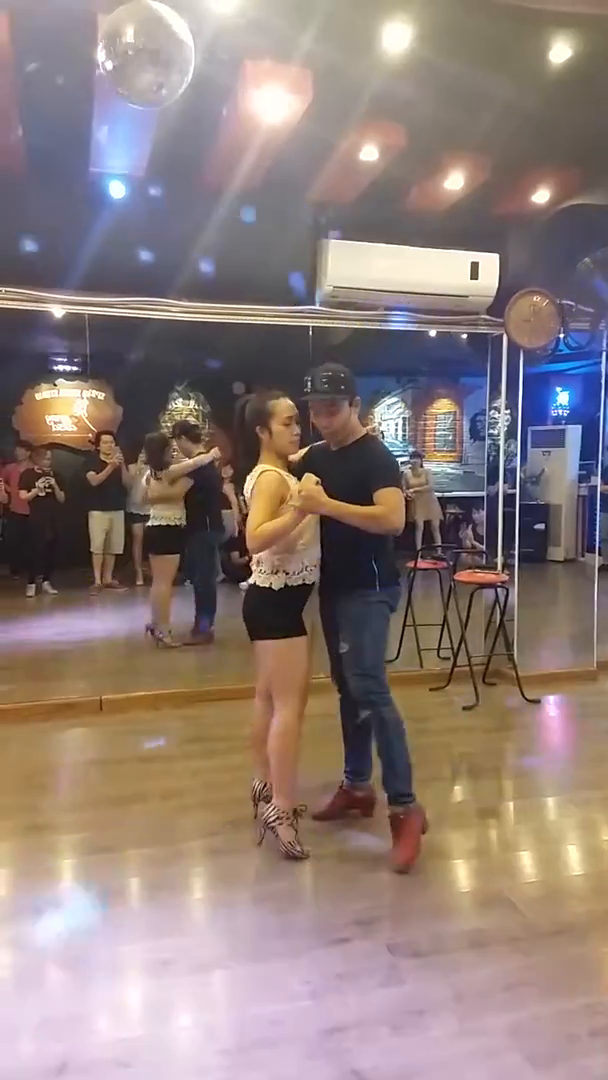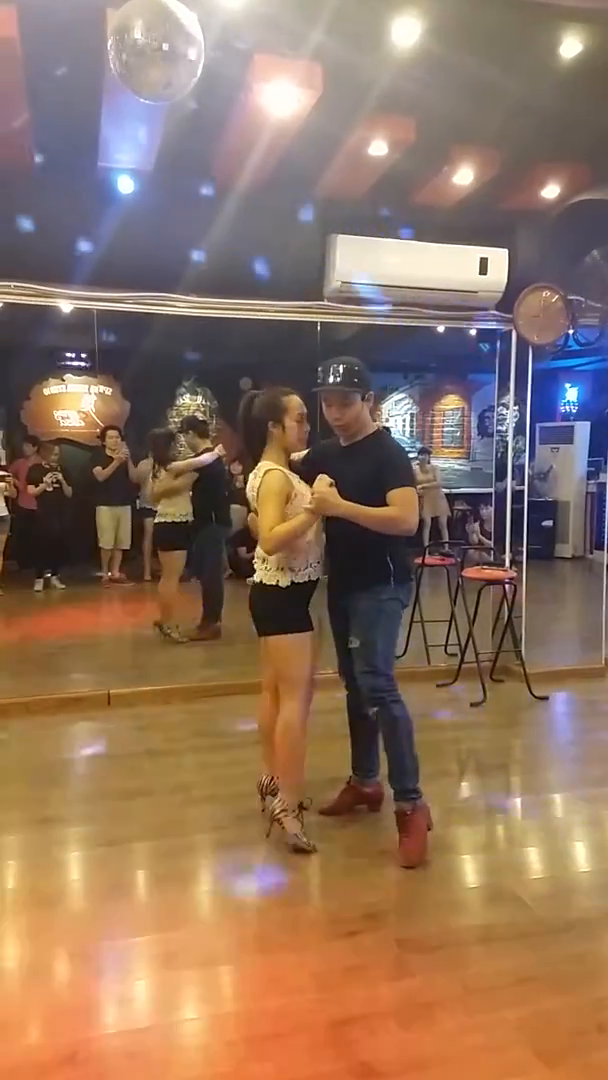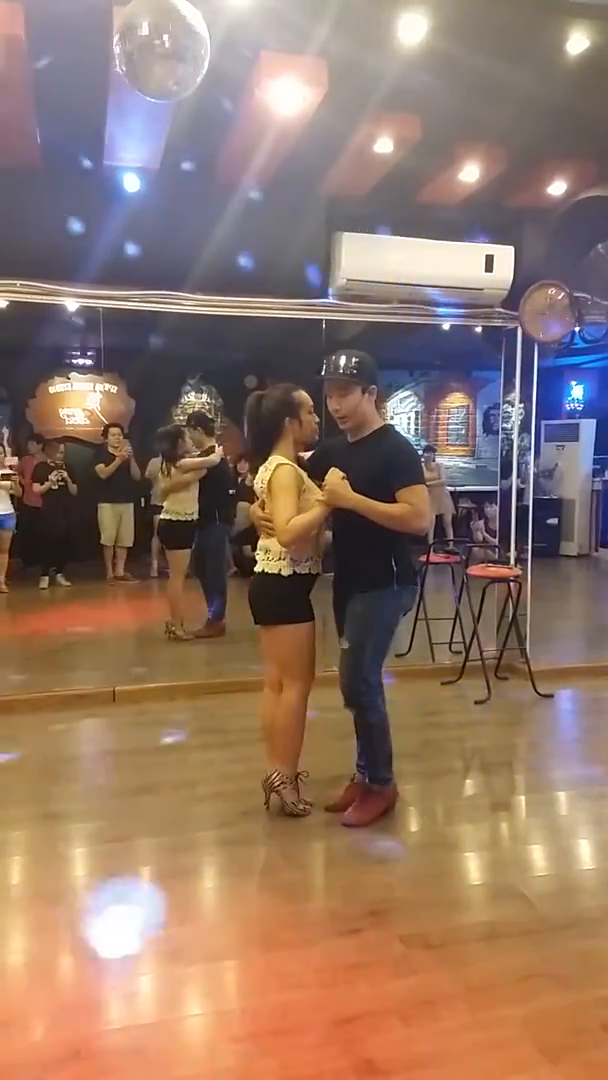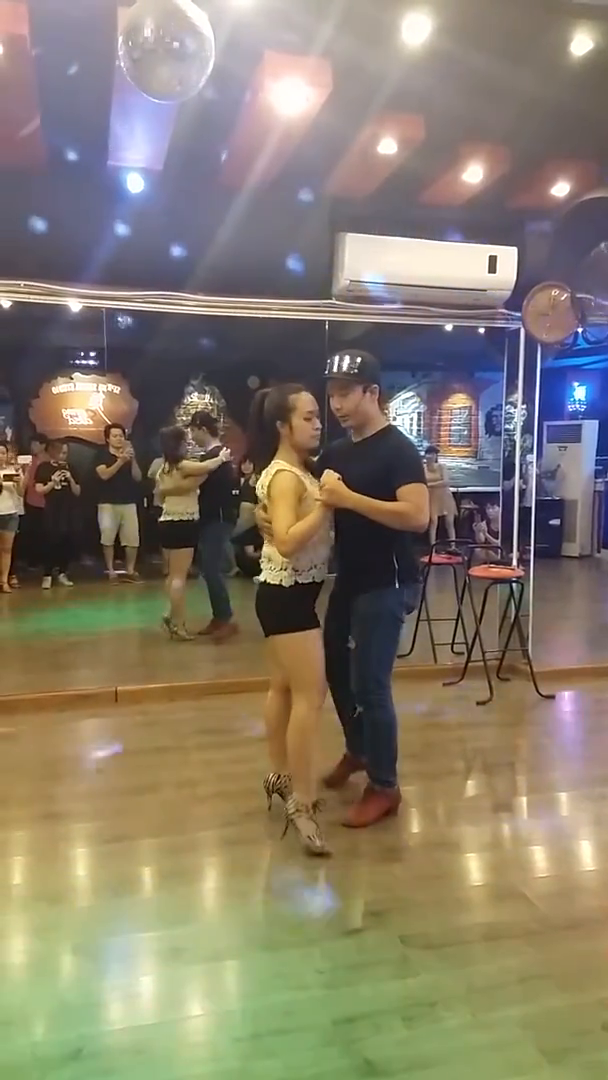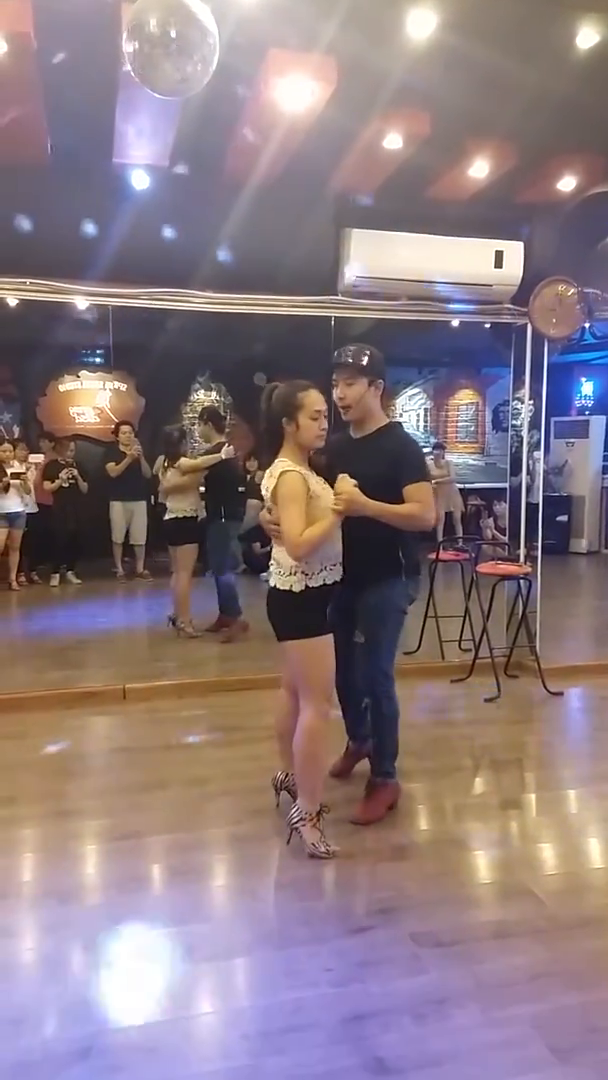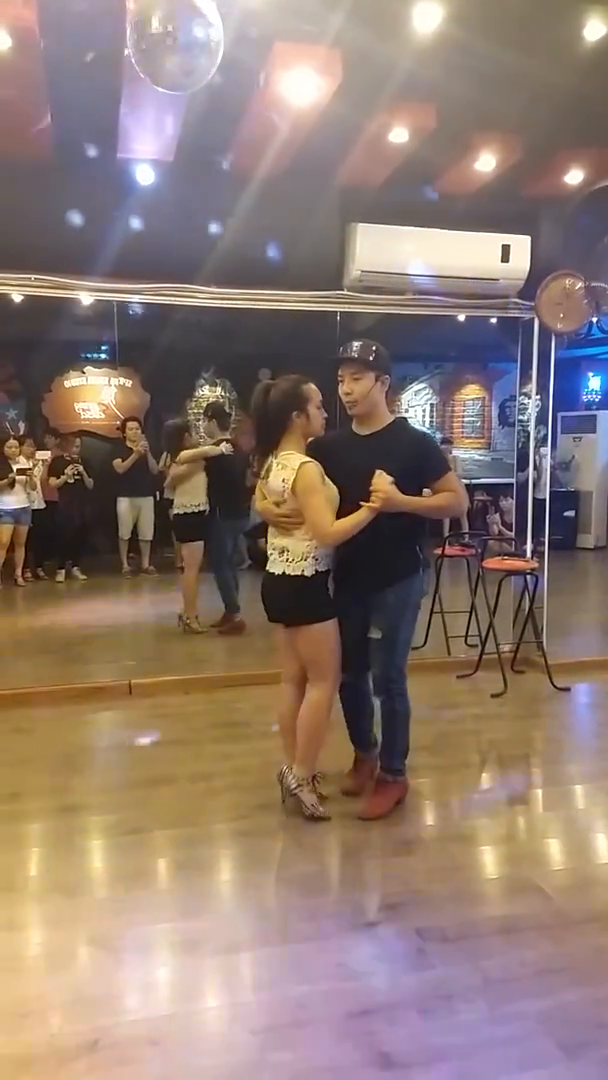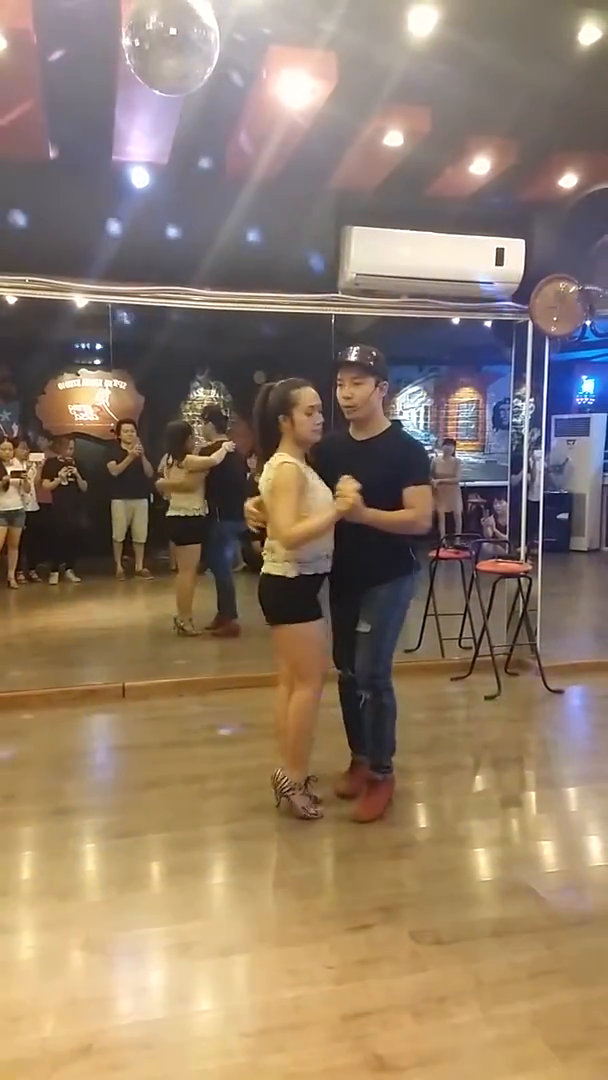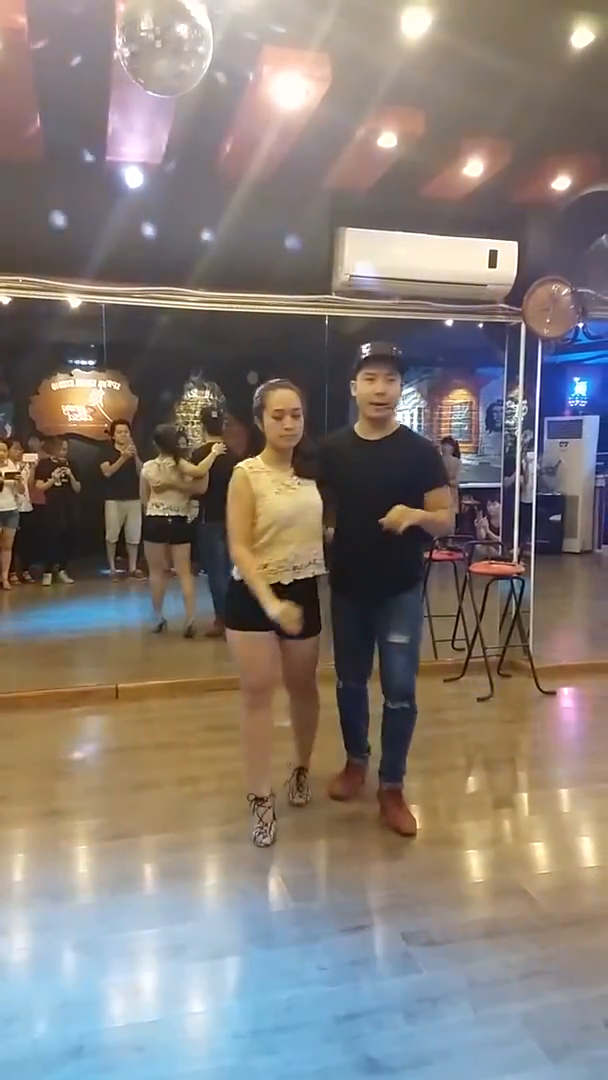
dt=0.4s
person 1, frame 1
left shoulder: (375, 457)
right shoulder: (315, 458)
left elbow: (393, 519)
left wrist: (326, 504)
left hip: (370, 588)
right hip: (334, 587)
left knee: (369, 691)
right knee: (346, 687)
left ankle: (405, 808)
right ankle: (357, 784)
person 1, frame 2
left shoulder: (388, 453)
right shoulder: (322, 454)
left elbow: (406, 521)
left wrist: (340, 507)
left hip: (381, 585)
right hip: (342, 584)
left knee: (378, 688)
right knee: (355, 684)
left ankle: (411, 805)
right ankle: (364, 780)
person 1, frame 3
left shoulder: (396, 450)
right shoulder: (331, 452)
left elbow: (419, 519)
left wrist: (352, 499)
right wrist: (260, 509)
left hip: (384, 585)
right hip: (348, 581)
left knee: (357, 683)
right knee: (361, 682)
left ankle: (382, 785)
right ankle: (365, 775)
person 1, frame 4
left shoulder: (398, 451)
right shoulder: (338, 452)
left elbow: (418, 517)
left wrist: (350, 499)
left hip: (386, 584)
right hip: (348, 579)
left knee: (370, 683)
right knee: (335, 667)
left ankle: (384, 786)
right ankle: (358, 750)
person 1, frame 5
left shoulder: (399, 446)
right shoulder: (335, 448)
left elbow: (426, 516)
left wrist: (365, 506)
right wrist: (275, 517)
left hip: (387, 578)
right hip: (345, 575)
left knee: (373, 675)
right knee: (340, 666)
left ankle: (385, 781)
right ankle: (359, 739)
person 1, frame 6
left shoulder: (413, 443)
right shoulder: (330, 446)
left elbow: (457, 501)
left wrist: (401, 502)
right wrist: (267, 507)
left hip: (397, 579)
right hip: (348, 576)
left knee: (388, 677)
right knee: (348, 672)
left ankle: (393, 775)
right ankle: (365, 754)
person 1, frame 7
left shoulder: (406, 449)
right shoulder: (329, 448)
left elbow: (420, 519)
left wrist: (362, 513)
right wrist: (256, 507)
left hip: (389, 578)
right hip: (343, 576)
left knee: (372, 673)
right knee: (348, 671)
left ankle: (382, 774)
right ankle: (360, 758)
person 1, frame 8
left shoulder: (419, 451)
right shoulder: (332, 450)
left elbow: (446, 519)
left wrist: (414, 515)
left hip: (401, 588)
right hip: (347, 585)
left knee: (399, 689)
right knee: (349, 680)
left ankle: (392, 787)
right ankle: (356, 760)
person 2, frame 1
left shoulder: (280, 473)
right shoulder: (269, 478)
right elbow: (254, 540)
right wrist: (300, 510)
left hip: (274, 597)
right hip: (276, 599)
left knee: (268, 695)
right knee: (290, 703)
left ankle: (264, 786)
right ankle: (280, 810)
person 2, frame 2
left shoulder: (282, 469)
right shoulder: (273, 476)
right elbow: (269, 540)
right wrist: (313, 510)
left hip: (280, 592)
right hip: (282, 594)
left knee: (275, 691)
right knee: (296, 697)
left ankle: (272, 780)
right ankle: (287, 805)
person 2, frame 3
left shoulder: (279, 466)
right shoulder: (285, 471)
right elbow: (287, 533)
right wrist: (328, 502)
left hip: (272, 583)
right hip: (284, 585)
left knee: (275, 683)
right knee: (297, 683)
left ankle: (276, 773)
right ankle: (284, 776)
person 2, frame 4
left shoulder: (295, 469)
right shoulder: (284, 476)
right elbow: (286, 542)
right wrist: (326, 506)
left hip: (286, 592)
right hip: (288, 594)
left knee: (283, 687)
right knee: (309, 697)
left ankle: (279, 775)
right ankle: (302, 803)
person 2, frame 5
left shoulder: (302, 469)
right shoulder: (289, 476)
right elbow: (298, 546)
right wrist: (339, 511)
left hip: (301, 594)
right hip: (299, 597)
left knee: (295, 690)
right knee: (317, 702)
left ankle: (288, 773)
right ankle: (306, 812)
person 2, frame 6
left shoulder: (274, 462)
right shoulder: (307, 469)
left elbow: (261, 503)
right elbow: (329, 534)
right wrist: (373, 507)
left hip: (278, 579)
right hip: (303, 584)
left knee: (294, 679)
right knee: (323, 681)
left ankle: (291, 768)
right ankle: (302, 777)
person 2, frame 7
left shoulder: (284, 464)
right shoulder: (289, 469)
right elbow: (289, 535)
right wrist: (340, 509)
left hip: (285, 583)
right hip: (292, 585)
left knee: (291, 681)
right knee: (309, 683)
left ankle: (288, 773)
right ankle: (294, 779)
person 2, frame 8
left shoulder: (309, 473)
right shoulder: (247, 475)
right elbow: (239, 548)
right wrist: (269, 601)
left hip: (302, 595)
right hip: (251, 597)
left knee: (303, 689)
right knee: (257, 696)
left ankle: (301, 768)
right ankle: (261, 797)
